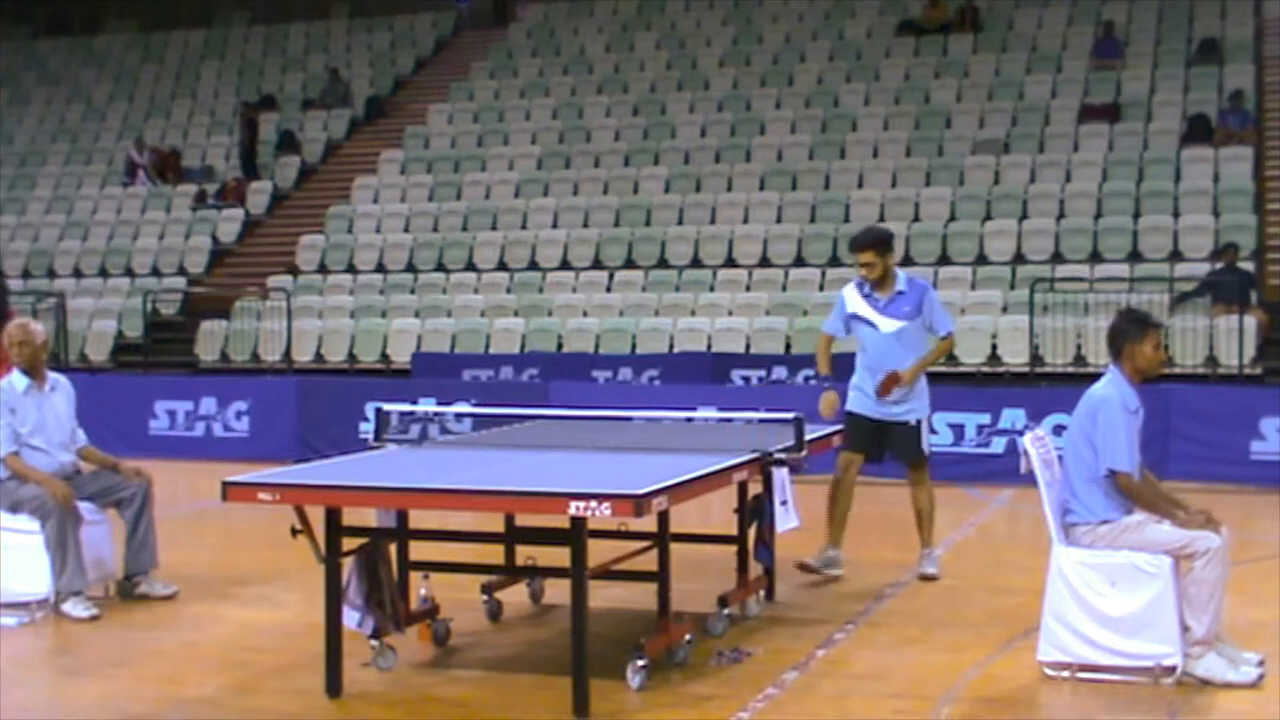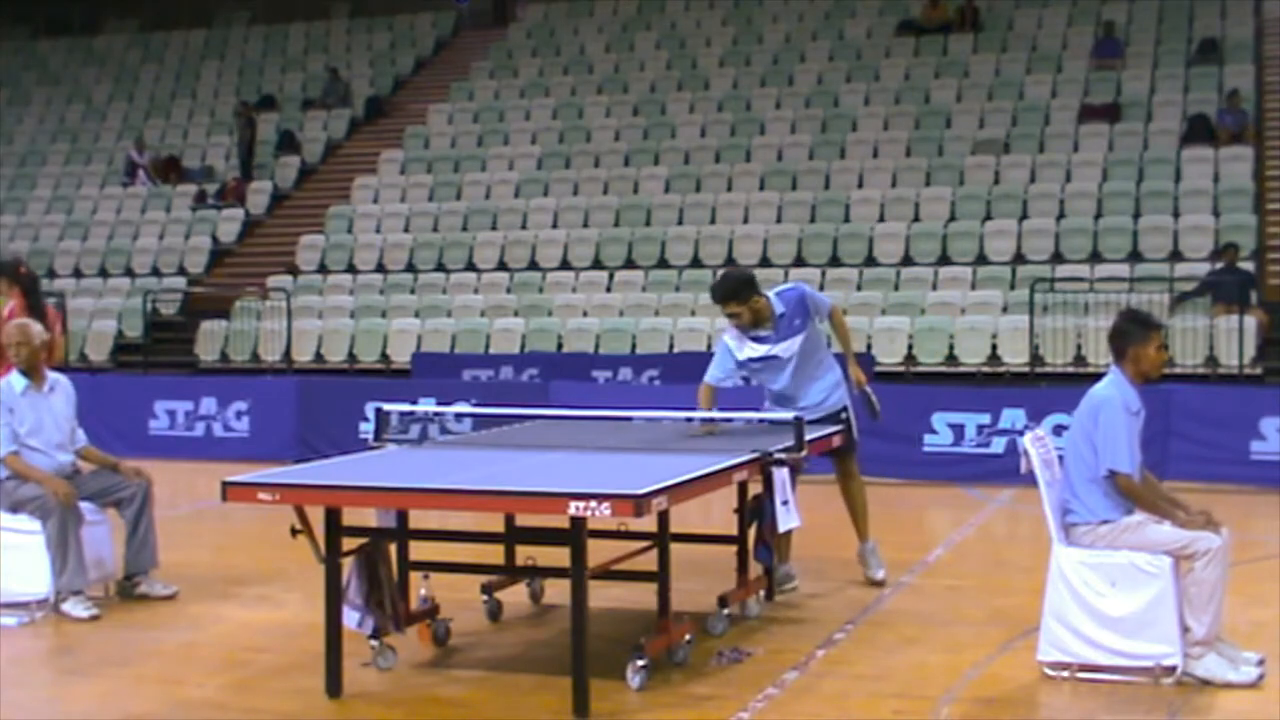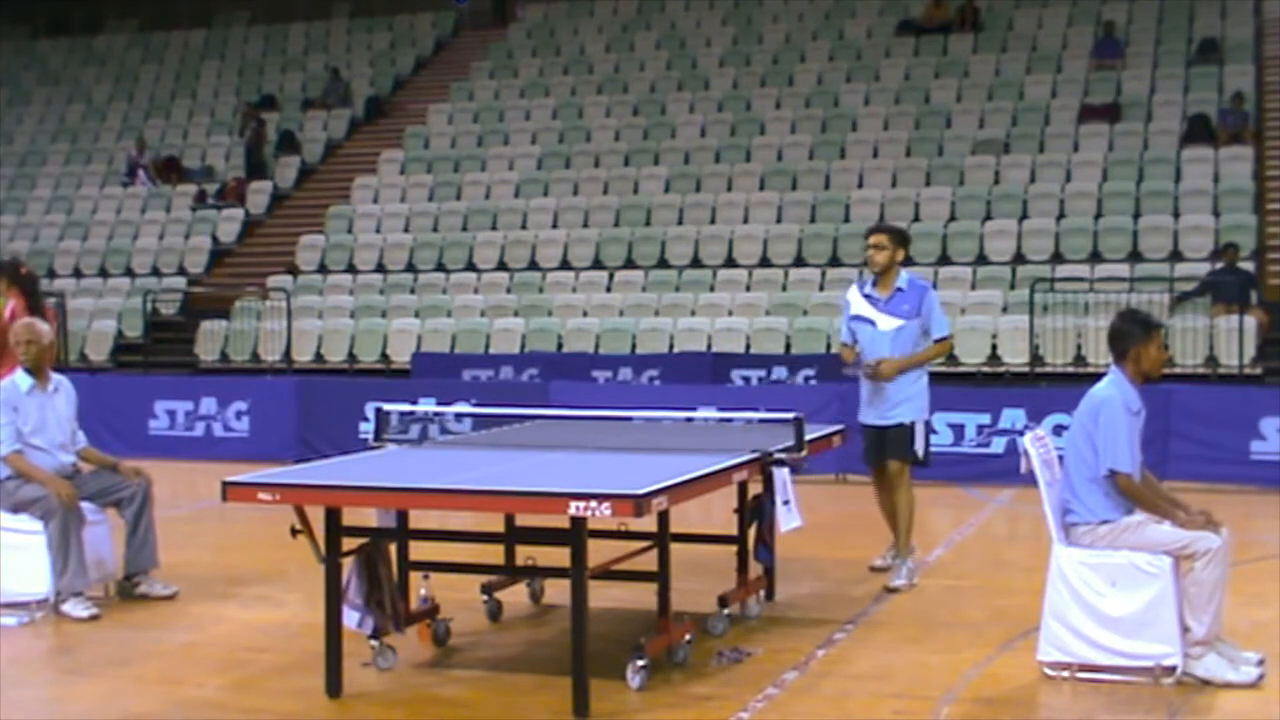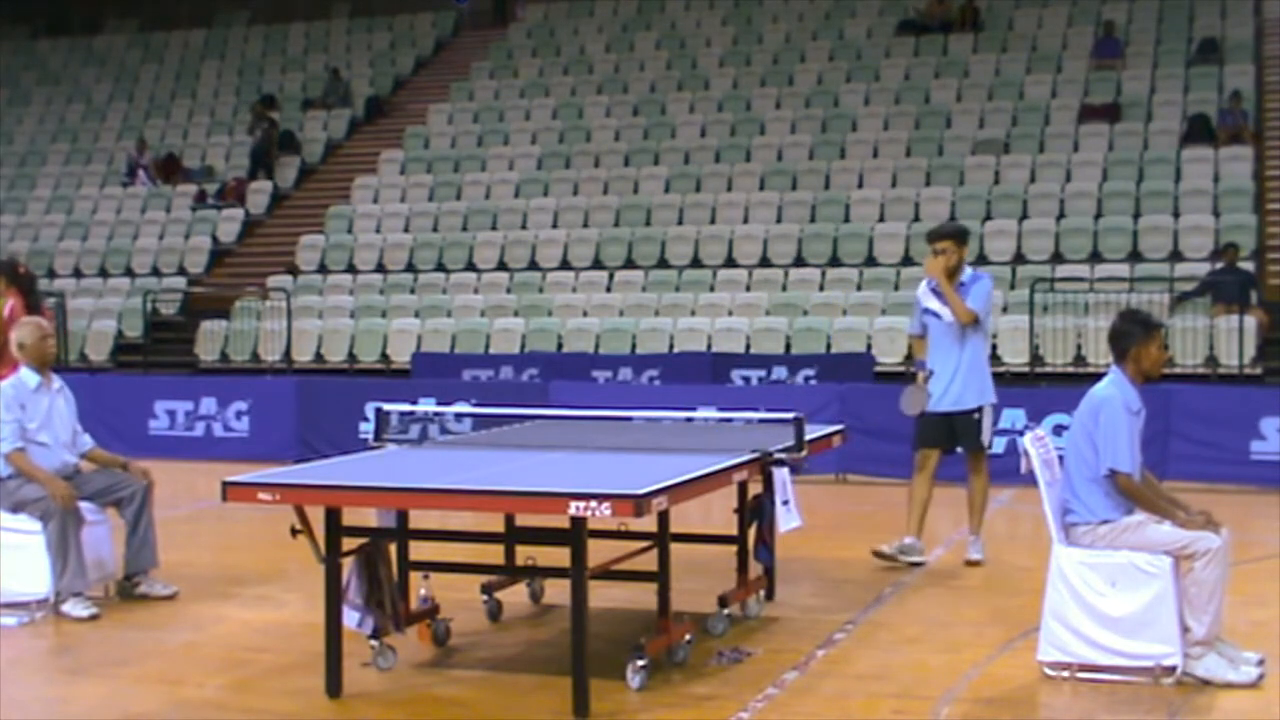
dt=1s
person 1, frame 1
left shoulder: (1124, 397)
right shoulder: (1110, 400)
left elbow: (1137, 473)
right elbow: (1125, 481)
left wrist: (1184, 509)
right wrist: (1180, 518)
left hip: (1117, 514)
right hip: (1099, 524)
left knee: (1215, 534)
right knee: (1205, 544)
left ankle: (1207, 638)
right ankle: (1197, 652)
person 1, frame 2
left shoulder: (1124, 397)
right shoulder: (1111, 400)
left elbow: (1137, 472)
right elbow: (1124, 482)
left wrist: (1185, 509)
right wrist: (1179, 519)
left hip: (1117, 514)
right hip: (1098, 524)
left knee: (1215, 533)
right knee: (1206, 543)
left ankle: (1206, 638)
right ankle: (1197, 651)
person 1, frame 3
left shoulder: (1124, 397)
right shoulder: (1111, 400)
left elbow: (1138, 472)
right elbow: (1124, 481)
left wrist: (1186, 509)
right wrist: (1179, 518)
left hip: (1117, 514)
right hip: (1099, 524)
left knee: (1215, 534)
right knee: (1206, 544)
left ankle: (1206, 638)
right ankle: (1196, 651)
person 1, frame 4
left shoulder: (1124, 397)
right shoulder: (1111, 400)
left elbow: (1138, 473)
right elbow: (1123, 481)
left wrist: (1186, 509)
right wrist: (1180, 518)
left hip: (1116, 514)
right hip: (1098, 524)
left knee: (1214, 534)
right knee: (1206, 543)
left ankle: (1205, 638)
right ankle: (1197, 652)
person 2, frame 1
left shoulder: (920, 293)
right shoulder: (849, 296)
left elbow: (946, 340)
right elbow: (826, 339)
left wrist: (914, 371)
right wrist: (828, 384)
left hip: (907, 405)
right hip: (861, 403)
left knee: (918, 475)
right knee: (845, 470)
left ankle: (927, 553)
right ankle: (831, 554)
person 2, frame 2
left shoulder: (800, 298)
right shoulder: (734, 342)
left elbow: (834, 314)
right elbow: (710, 386)
left wrist: (852, 363)
left hip: (831, 401)
right hip: (785, 413)
left knee: (848, 473)
left ankle: (866, 549)
right ankle: (783, 566)
person 2, frame 3
left shoulder: (921, 293)
right shoulder: (855, 295)
left elbow: (944, 344)
right elbow: (846, 346)
left wrist: (901, 364)
right wrist: (858, 364)
left hip: (907, 404)
right hip: (872, 405)
left knee: (898, 474)
right knee: (880, 477)
left ankle: (904, 562)
right ankle: (901, 545)
person 2, frame 4
left shoulder: (980, 283)
right shoulder: (925, 290)
left elbow: (966, 318)
left wrist: (942, 281)
right wrist: (921, 367)
left hip: (972, 395)
right hip: (935, 396)
left knee: (976, 463)
right knee: (923, 464)
left ankle: (974, 540)
right ankle: (911, 543)
person 3, frame 1
left shoulder: (63, 386)
left wrist: (118, 465)
right wrist: (46, 481)
left hip: (70, 476)
left knee: (135, 486)
right knee: (59, 505)
left ankle: (136, 576)
right ankle: (69, 594)
person 3, frame 2
left shoulder: (63, 385)
left wrist: (118, 464)
right wrist: (48, 479)
left hip: (69, 476)
left knee: (136, 485)
right knee: (60, 503)
left ankle: (136, 576)
right ankle: (69, 593)
person 3, frame 3
left shoulder: (65, 387)
left wrist: (118, 465)
right wrist: (50, 480)
left hip: (69, 476)
left knee: (136, 486)
right knee: (61, 503)
left ankle: (136, 576)
right ankle: (68, 594)
person 3, frame 4
left shoulder: (61, 390)
left elbow: (81, 444)
left wrist: (125, 464)
right wrist: (48, 480)
left hip: (70, 476)
left knee: (136, 486)
right knee: (61, 505)
left ankle: (136, 576)
right ankle: (69, 594)
